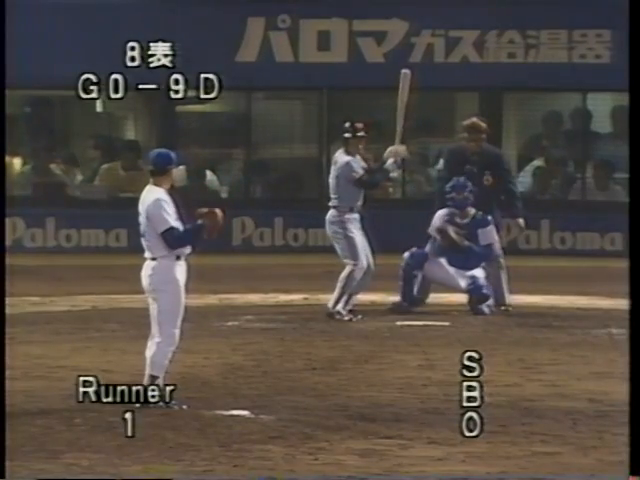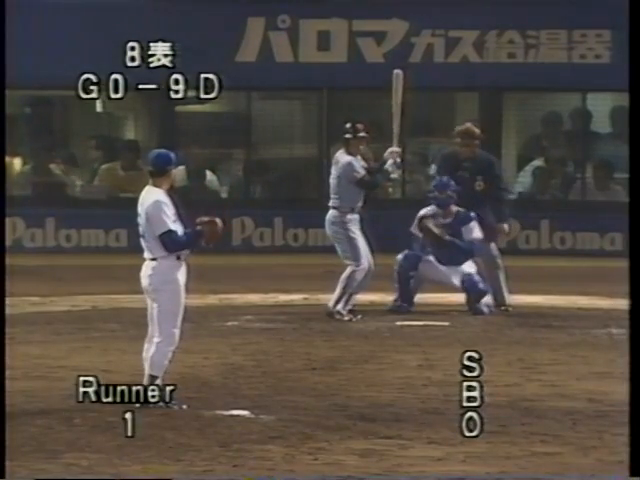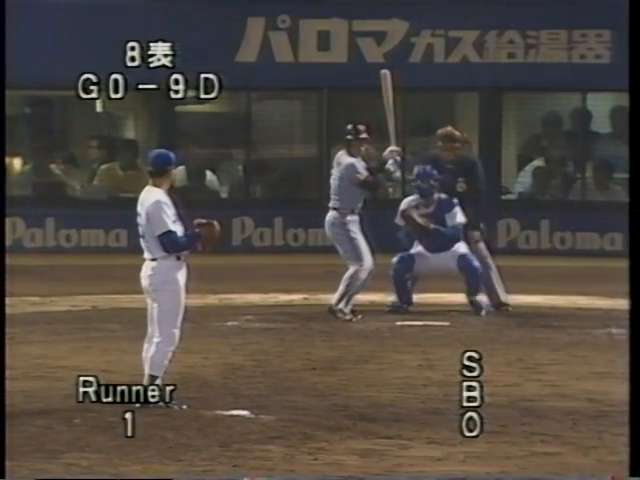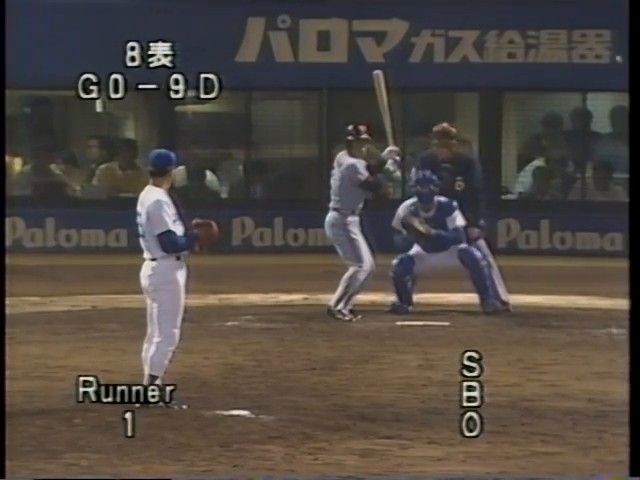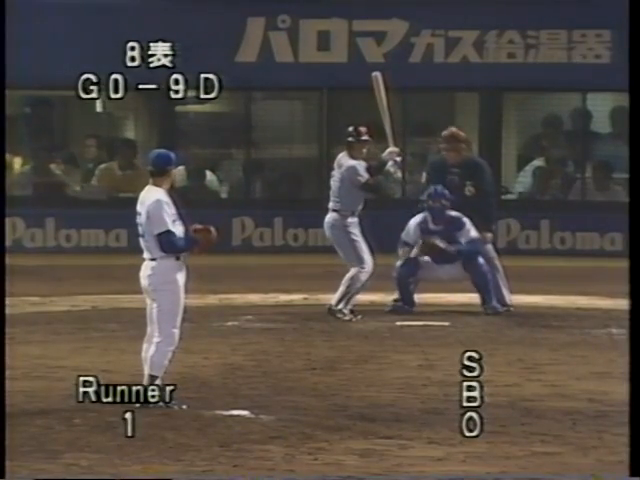
dt=0.2s
person 1, frame 1
left shoulder: (151, 195)
right shoulder: (158, 199)
right elbow: (174, 240)
left wrist: (196, 228)
right wrist: (200, 226)
left hip: (157, 268)
right hip: (166, 270)
left knee: (159, 335)
right knee: (167, 336)
person 1, frame 2
left shoulder: (149, 195)
right shoulder: (158, 201)
right elbow: (172, 243)
left wrist: (193, 232)
right wrist: (199, 233)
left hip: (155, 268)
right hip: (166, 270)
left knee: (156, 334)
right knee: (167, 335)
person 1, frame 3
left shoulder: (148, 195)
right shoulder: (159, 201)
right elbow: (171, 244)
left wrist: (190, 233)
right wrist: (197, 235)
left hip: (155, 268)
right hip: (166, 271)
left knee: (156, 334)
right knee: (167, 335)
left ankle: (151, 389)
person 1, frame 4
left shoulder: (148, 195)
right shoulder: (159, 200)
right elbow: (170, 244)
left wrist: (187, 235)
right wrist: (194, 237)
left hip: (154, 268)
right hip: (166, 271)
left knee: (156, 334)
right knee: (167, 335)
left ankle: (151, 388)
person 1, frame 5
left shoulder: (147, 195)
right shoulder: (159, 200)
right elbow: (170, 244)
left wrist: (187, 236)
right wrist: (194, 240)
left hip: (154, 268)
right hip: (166, 270)
left knee: (155, 333)
right knee: (167, 335)
left ankle: (151, 388)
person 2, frame 1
left shoulder: (352, 157)
right shoulder: (346, 162)
left elbow: (369, 172)
right elbow: (370, 183)
left wrist: (387, 159)
right wrist: (389, 166)
left hip: (351, 218)
right hip: (341, 219)
left knee: (367, 266)
right knee: (357, 264)
left ankle: (345, 306)
right ankle: (335, 308)
person 2, frame 2
left shoulder: (352, 158)
right shoulder: (348, 162)
left elbow: (370, 172)
right elbow: (371, 184)
left wrist: (386, 160)
right wrist: (390, 168)
left hip: (350, 218)
right hip: (341, 219)
left knee: (367, 266)
right knee: (358, 265)
left ankle: (344, 306)
right ankle: (335, 307)
person 2, frame 3
left shoulder: (346, 158)
right shoulder: (350, 164)
left elbow: (370, 172)
right elbow: (373, 185)
left wrist: (385, 159)
left hip: (348, 219)
right hip: (342, 220)
left knee: (367, 265)
right knee: (361, 264)
left ankle: (345, 305)
right ankle: (338, 305)
person 2, frame 4
left shoulder: (345, 158)
right shoulder: (351, 164)
left elbow: (370, 170)
right elbow: (374, 186)
left wrist: (385, 158)
right wrist: (391, 165)
left hip: (347, 220)
right hip: (342, 221)
left knee: (367, 266)
right knee: (361, 265)
left ankle: (344, 305)
right ankle: (336, 307)
person 2, frame 5
left shoulder: (345, 159)
right shoulder: (352, 166)
left elbow: (370, 170)
right elbow: (375, 188)
left wrist: (385, 159)
right wrist: (391, 167)
left hip: (345, 221)
right hip: (342, 222)
left knee: (366, 266)
right knee: (363, 266)
left ankle: (344, 305)
right ankle: (337, 306)
person 3, frame 1
left shoulder: (494, 156)
right shoulder: (454, 153)
left elbow: (507, 186)
right elbow: (444, 184)
left wrist: (516, 214)
left hip: (484, 213)
left knee: (494, 256)
left ankle: (502, 300)
person 3, frame 2
left shoulder: (487, 162)
right shoulder: (447, 159)
left elbow: (498, 191)
left wrist: (502, 220)
left hip: (477, 216)
left knee: (491, 258)
left ankle: (501, 300)
person 3, frame 3
left shoulder: (471, 164)
right shoulder: (429, 162)
left elbow: (477, 195)
left wrist: (475, 225)
left hip: (463, 218)
left knee: (482, 258)
left ankle: (499, 301)
person 3, frame 4
left shoulder: (468, 162)
right shoulder: (425, 161)
left elbow: (475, 194)
left wrist: (474, 223)
left hip: (463, 217)
left knee: (483, 257)
left ankle: (501, 299)
person 3, frame 5
left shoulder: (478, 166)
right shoulder: (436, 166)
left elbow: (487, 197)
left wrist: (487, 228)
left hip: (472, 221)
left knee: (490, 259)
left ankle: (504, 301)
person 4, frame 1
left shoulder: (482, 221)
right shoulder: (443, 216)
left elbow: (488, 255)
right elbow: (432, 251)
left wrist: (465, 244)
right wrist: (443, 242)
left hip: (470, 271)
right hip: (445, 266)
left knee: (482, 293)
right knee: (412, 257)
left ankle: (477, 302)
right ankle: (408, 301)
person 4, frame 2
left shoulder: (466, 218)
right shoulder: (426, 215)
left elbow: (472, 250)
right elbow: (418, 248)
left wrist: (445, 238)
right wrist: (425, 237)
left hip: (460, 267)
right hip: (435, 263)
left knee: (479, 289)
right knee: (405, 260)
left ankle: (475, 301)
right ankle: (404, 301)
person 4, frame 3
left shoulder: (449, 204)
right shoulder: (409, 205)
left elbow: (457, 235)
right elbow: (405, 239)
left wrist: (431, 227)
right wrist: (410, 228)
left hip: (451, 251)
right hip: (425, 252)
left knee: (472, 266)
right knee: (400, 264)
left ankle: (473, 297)
right ankle: (403, 302)
person 4, frame 4
left shoulder: (448, 207)
right shoulder: (407, 208)
left elbow: (460, 237)
right elbow: (399, 239)
left wrist: (432, 232)
right wrist: (408, 236)
left hip: (450, 249)
right hip: (424, 252)
left knee: (474, 257)
right knee: (399, 266)
left ankle: (489, 300)
right ankle: (404, 302)
person 4, frame 5
left shoulder: (458, 221)
right shoulder: (419, 222)
left elbow: (477, 246)
right elbow: (403, 245)
left wrist: (451, 248)
right wrist: (405, 252)
left hip: (457, 262)
right hip: (431, 263)
left knee: (476, 262)
right knee: (402, 268)
left ankle: (490, 302)
right ankle: (406, 303)
